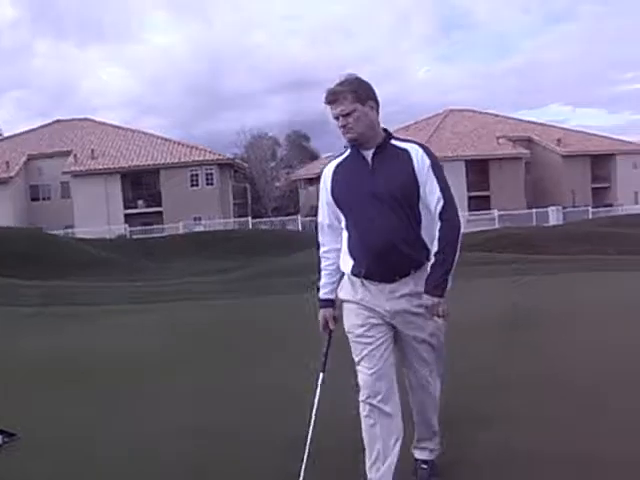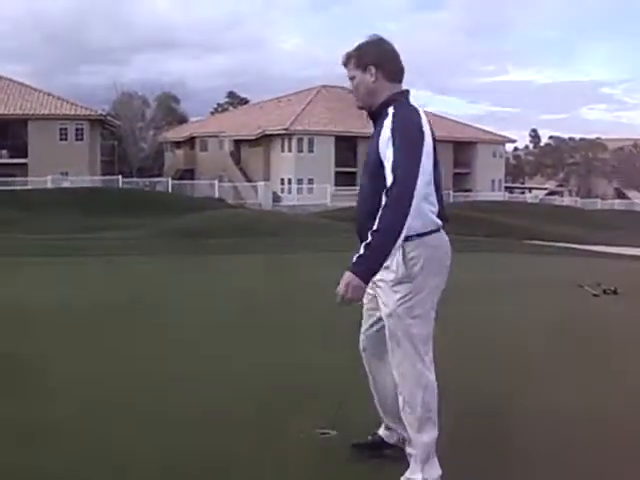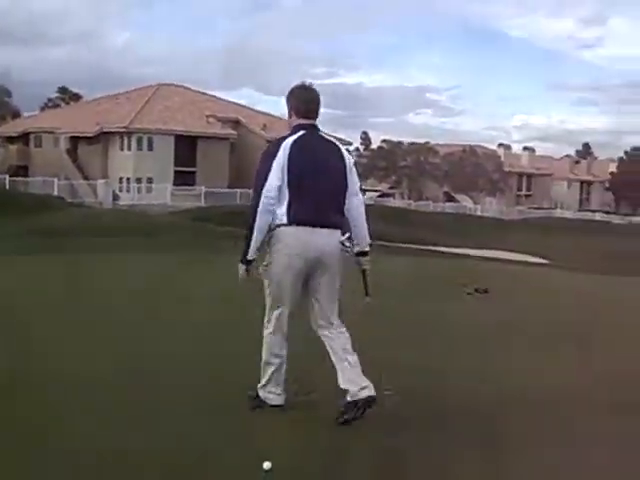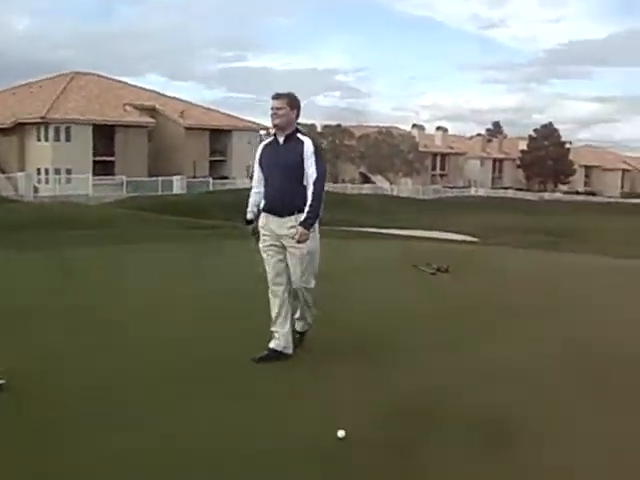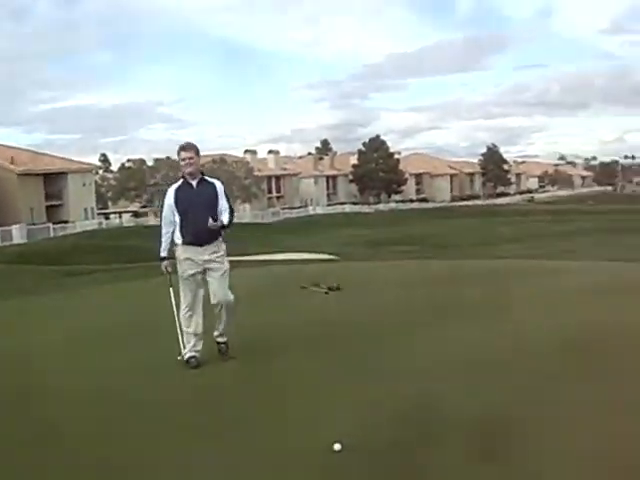
dt=1s
person 1, frame 1
left shoulder: (416, 157)
right shoulder: (334, 174)
left elbow: (446, 221)
right elbow: (330, 239)
left wrist: (438, 285)
right wrist: (327, 295)
left hip: (416, 289)
right hip: (361, 295)
left knee: (425, 383)
right knee: (374, 393)
person 1, frame 2
left shoulder: (405, 122)
right shoulder: (390, 122)
left elbow: (402, 201)
left wrist: (361, 268)
left hip: (412, 257)
right hip: (394, 256)
left knee: (410, 362)
right knee: (373, 346)
right ankle: (396, 432)
person 1, frame 3
left shoulder: (279, 149)
right shoulder: (339, 152)
left elbow: (263, 203)
right elbow: (354, 202)
left wrist: (248, 255)
right wrist: (362, 248)
left hip: (289, 240)
right hip: (329, 242)
left knee: (277, 322)
right knee: (328, 322)
left ankle: (270, 394)
right ankle: (358, 390)
person 1, frame 4
left shoulder: (307, 146)
right shoulder: (264, 148)
left elbow: (316, 186)
left wrist: (308, 223)
right wrist: (250, 216)
left hip: (299, 223)
right hip: (269, 224)
left knee: (301, 283)
right knee: (276, 283)
left ankle: (302, 323)
right ankle: (281, 343)
person 1, frame 5
left shoulder: (215, 186)
right shoulder: (174, 191)
left elbow: (228, 213)
right elbow: (167, 224)
left wrist: (221, 223)
right wrist: (164, 255)
left hip: (215, 249)
right hip: (187, 253)
left knee: (223, 298)
right knee: (189, 304)
left ankle: (221, 337)
right ankle: (192, 351)
